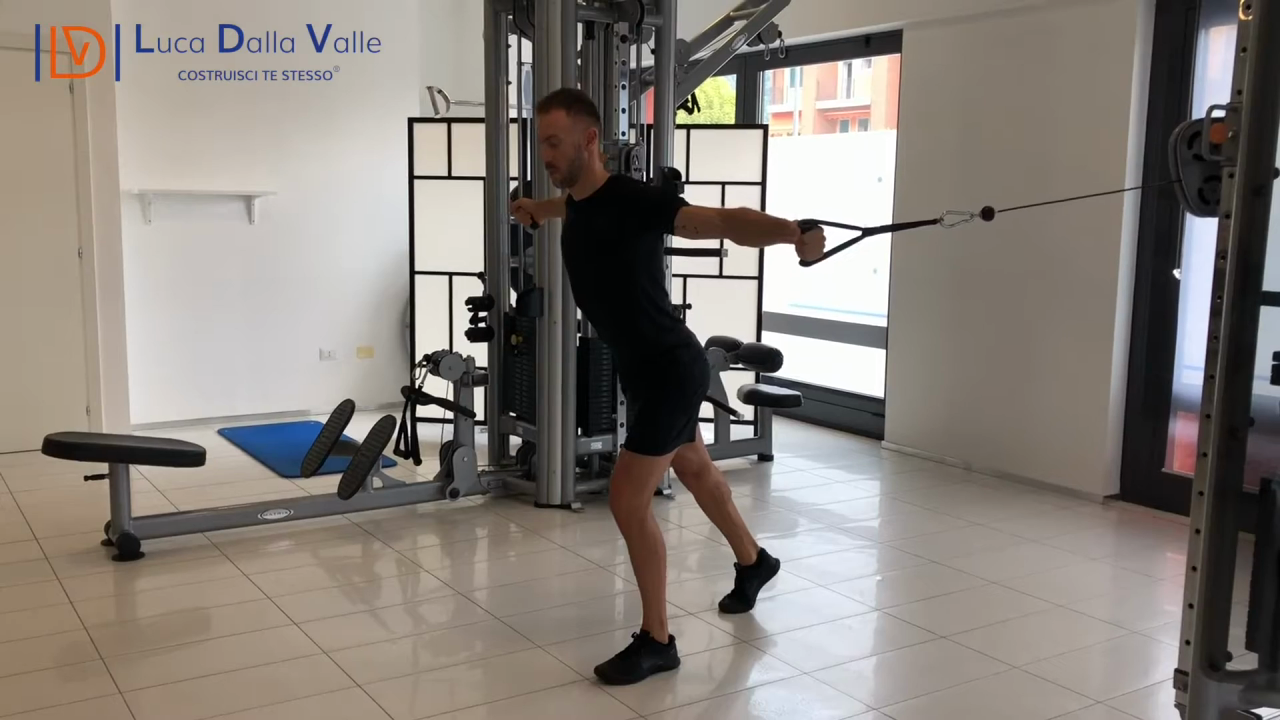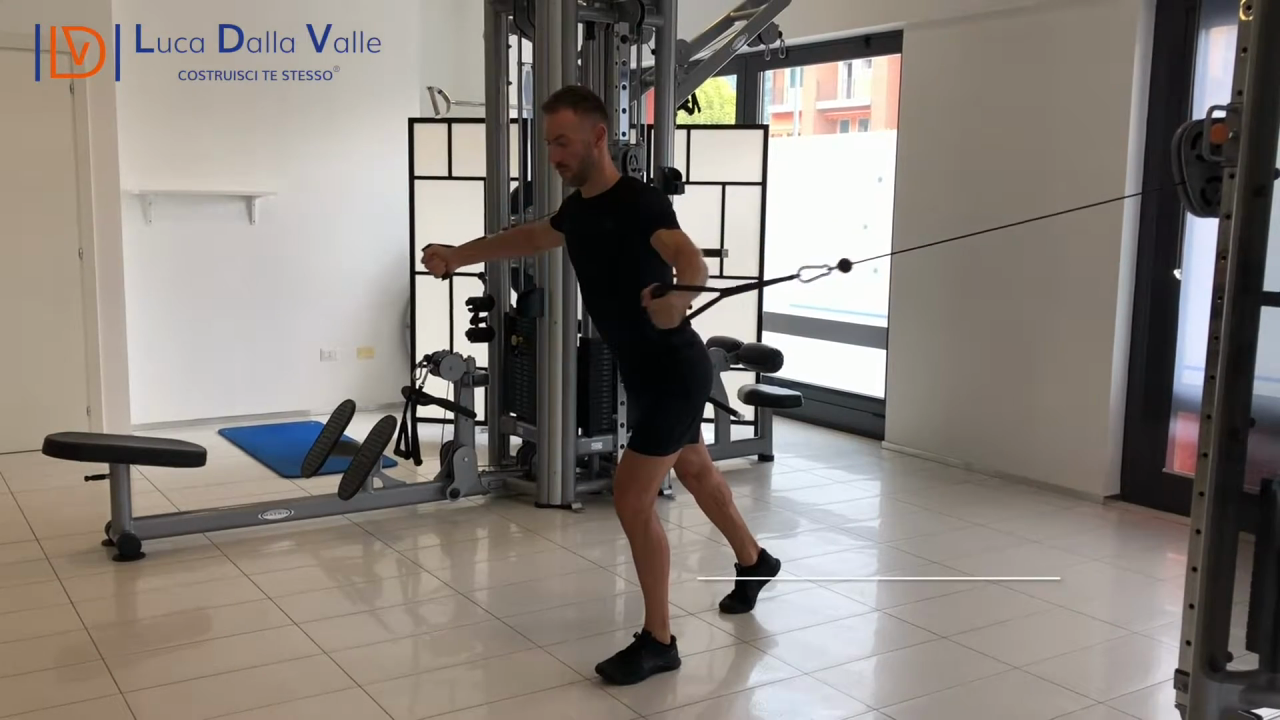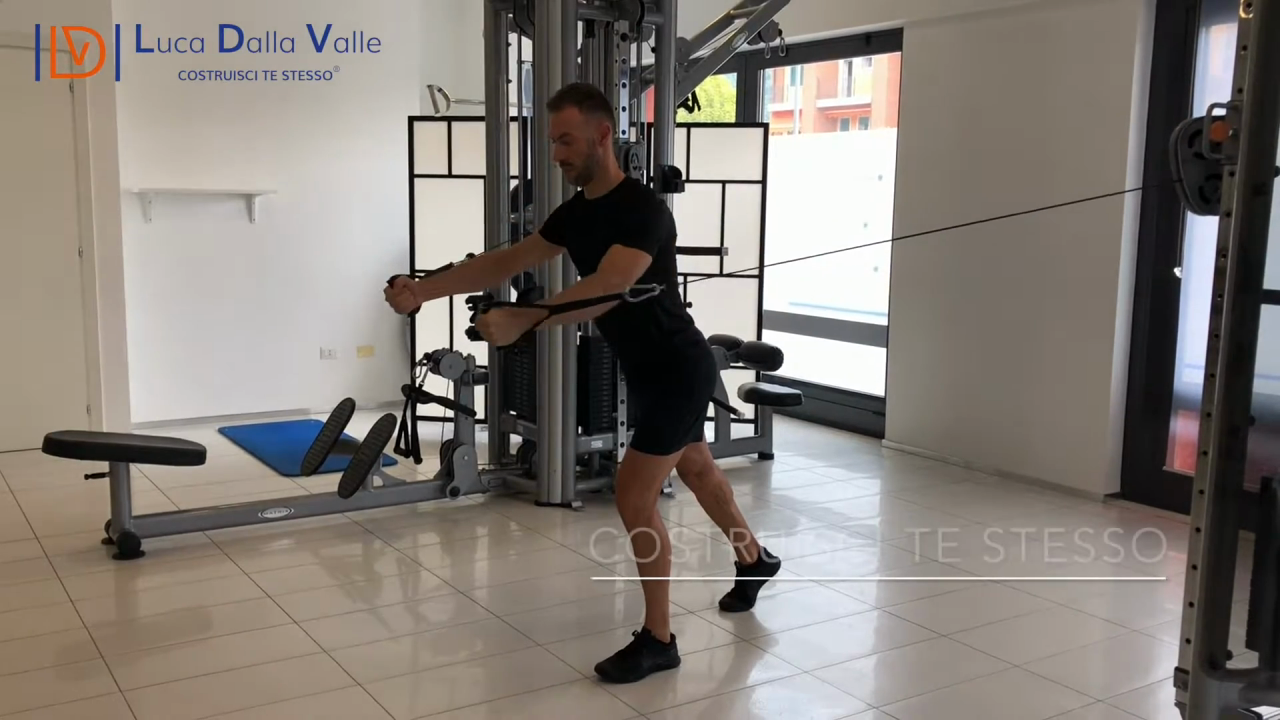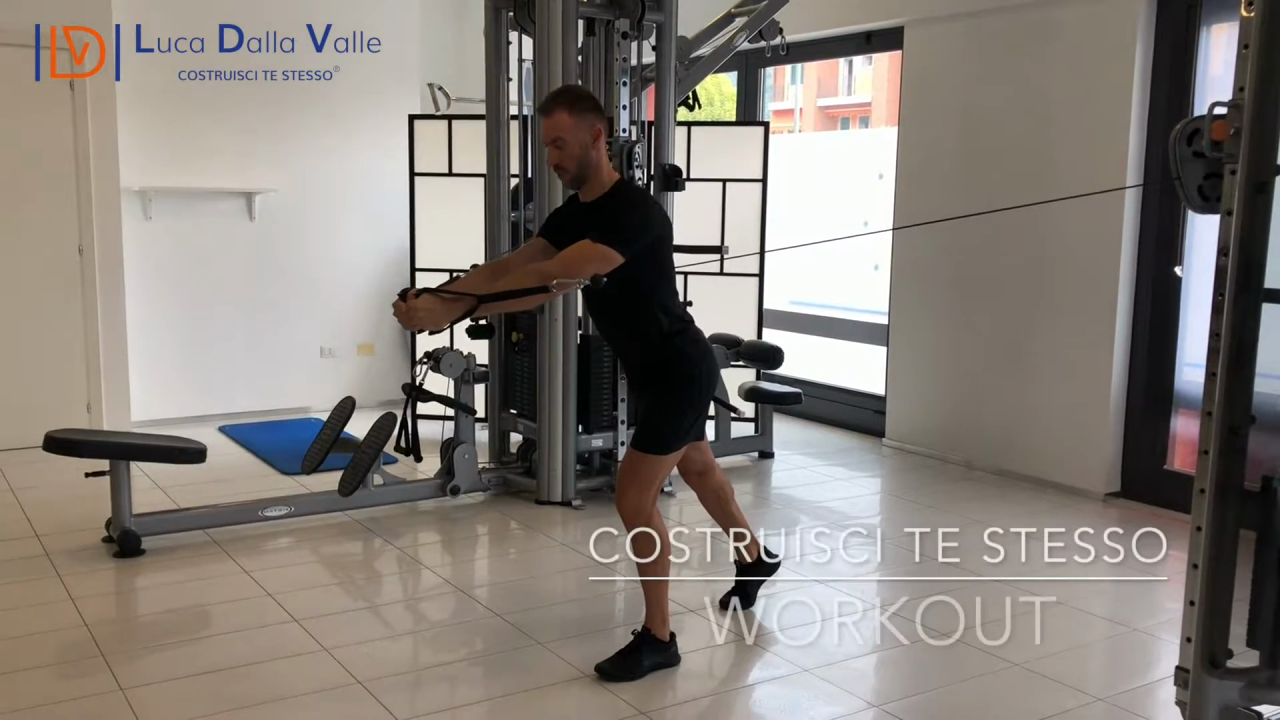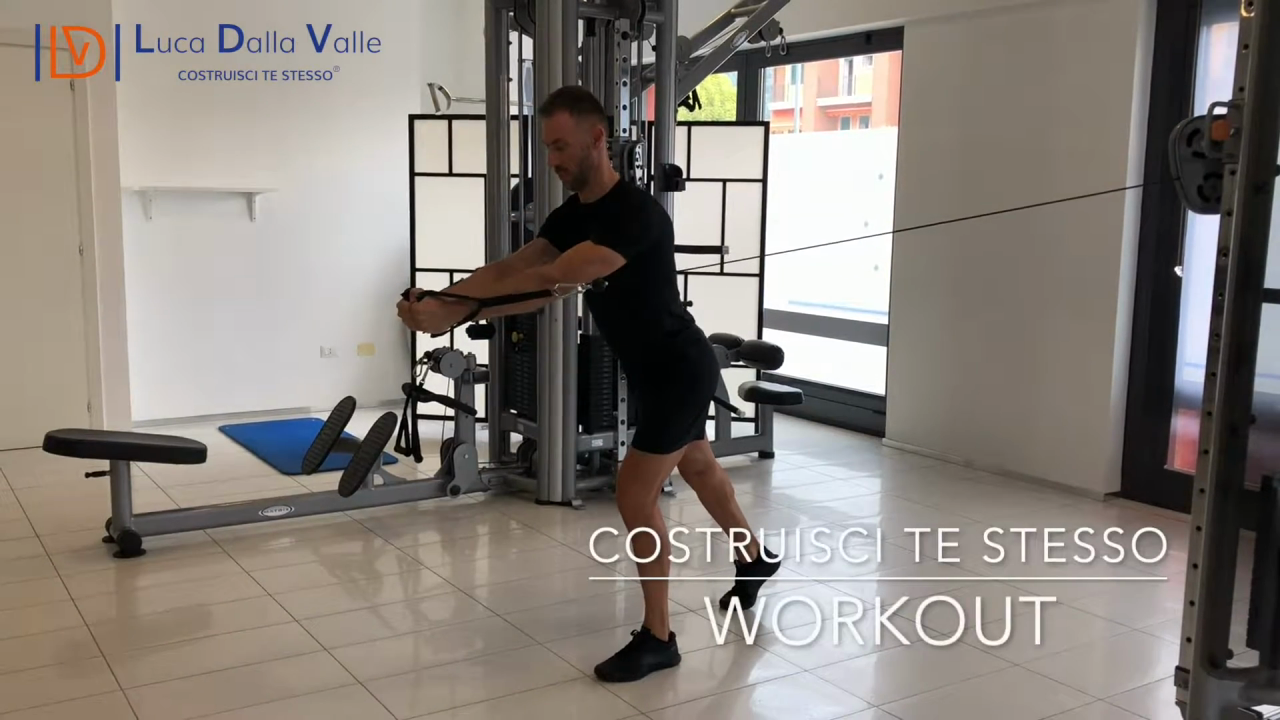
dt=0.5s
person 1, frame 1
left shoulder: (633, 200)
right shoulder: (581, 201)
left elbow: (722, 221)
left wrist: (789, 232)
right wrist: (534, 208)
left hip: (668, 369)
right hip: (644, 367)
left knee: (627, 498)
right knee: (692, 468)
left ankle: (656, 640)
right ankle: (753, 560)
person 1, frame 2
left shoulder: (640, 203)
right shoulder: (580, 207)
left elbow: (685, 254)
right elbow: (532, 237)
left wrist: (680, 294)
right wrist: (461, 255)
left hip: (673, 369)
right hip: (645, 369)
left knee: (632, 499)
right knee: (695, 471)
left ankle: (658, 641)
right ankle: (754, 562)
person 1, frame 3
left shoulder: (641, 210)
right shoulder: (577, 212)
left elbow: (607, 289)
right elbow: (509, 260)
left wrist: (522, 320)
right wrist: (424, 289)
left hip: (678, 370)
right hip: (651, 370)
left knee: (634, 498)
right knee: (697, 470)
left ankle: (658, 640)
right ankle: (755, 560)
person 1, frame 4
left shoulder: (634, 212)
right shoulder: (573, 214)
left elbow: (551, 279)
right elbow: (508, 267)
left wrist: (453, 309)
right wrist: (434, 299)
left hip: (679, 370)
right hip: (652, 369)
left knee: (634, 497)
right knee: (698, 469)
left ankle: (657, 638)
right ankle: (754, 559)
person 1, frame 5
left shoulder: (635, 213)
right shoulder: (572, 215)
left elbow: (553, 282)
right elbow: (509, 269)
left wrist: (455, 313)
right wrist: (437, 300)
left hip: (680, 368)
right hip: (650, 368)
left knee: (634, 495)
right knee: (698, 468)
left ankle: (657, 637)
right ankle: (754, 558)
